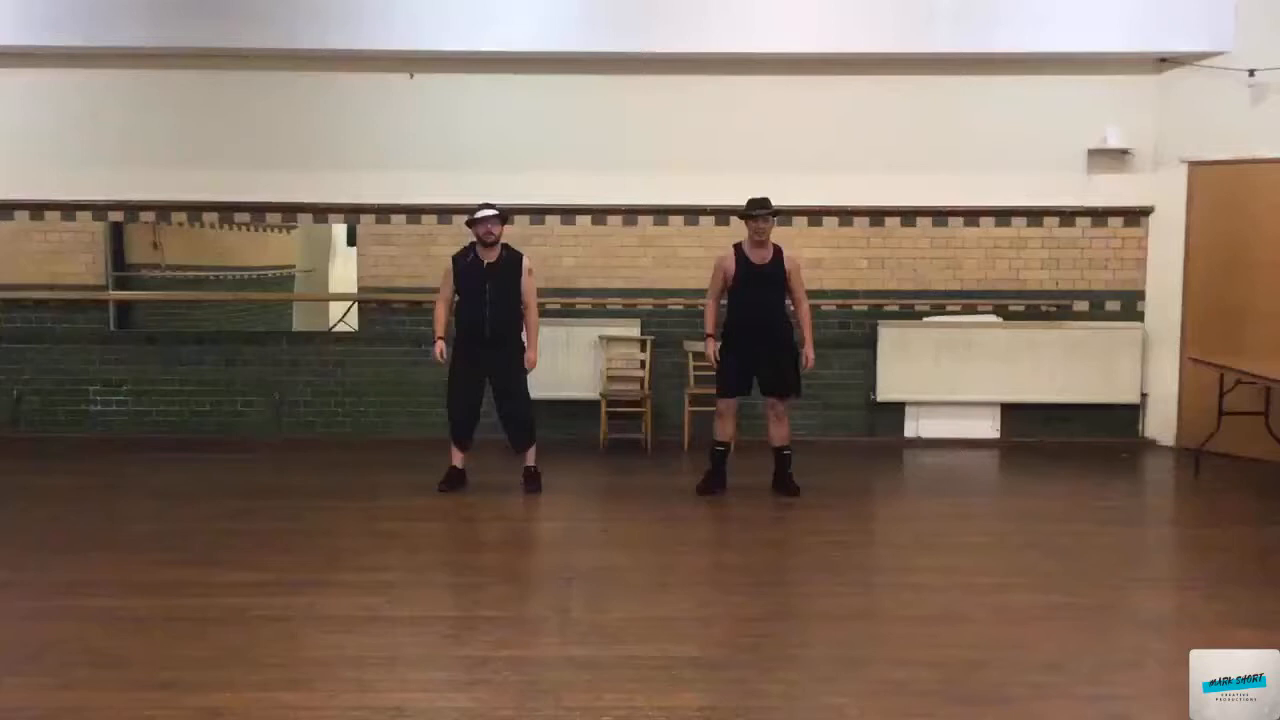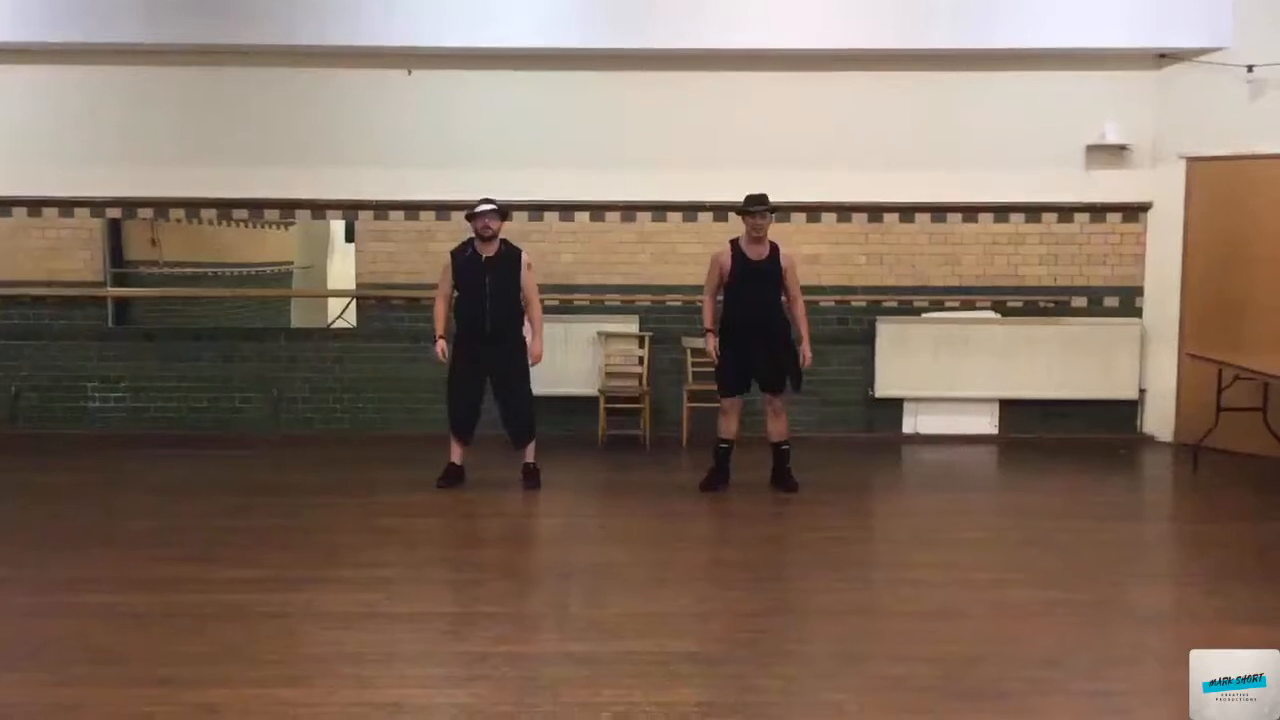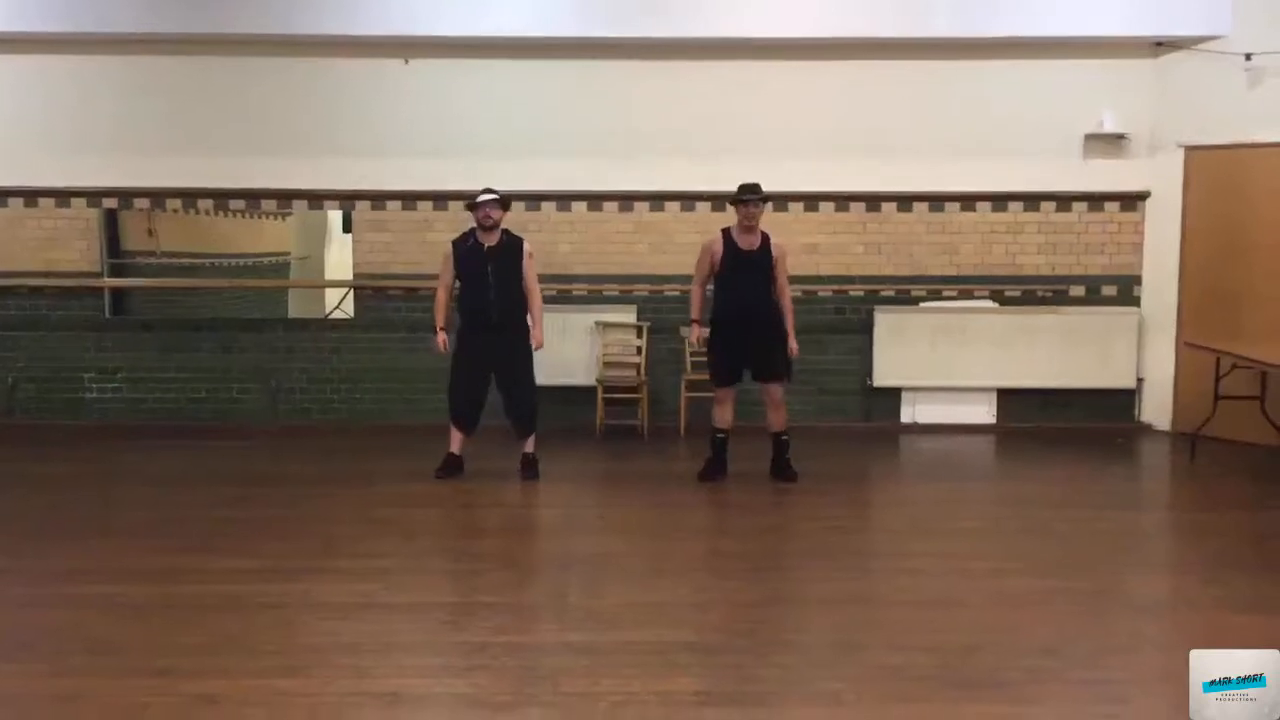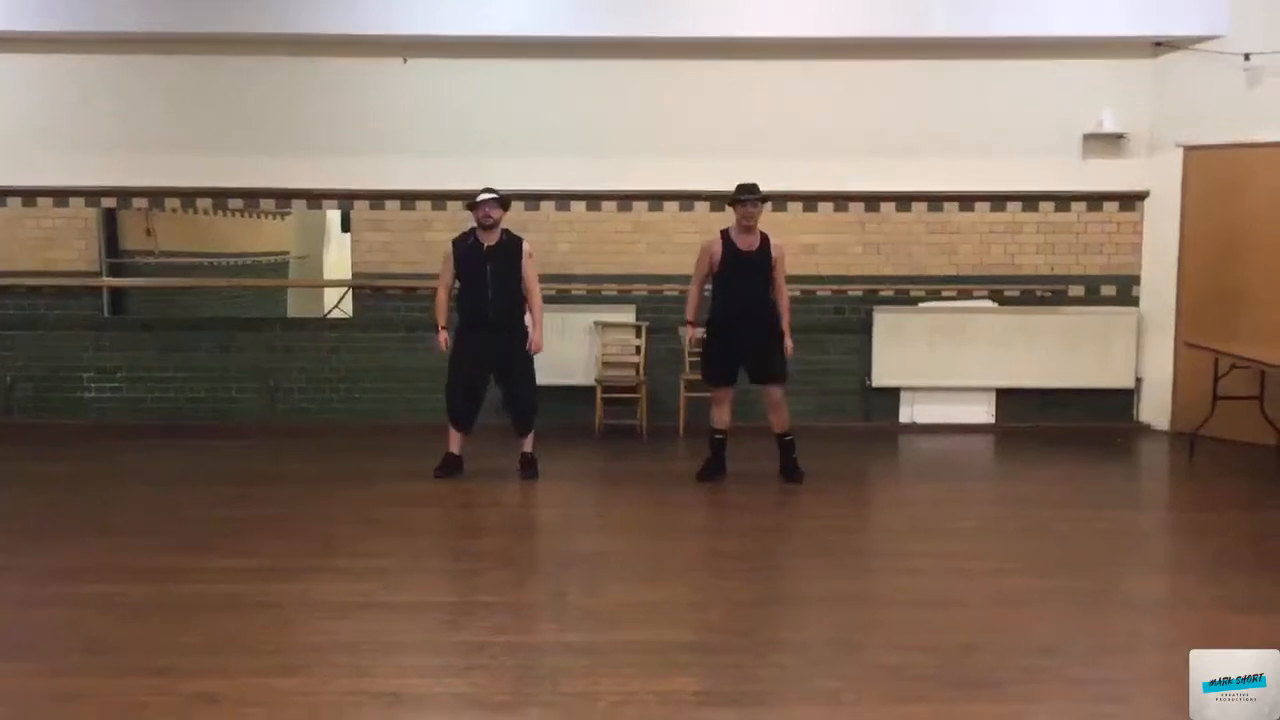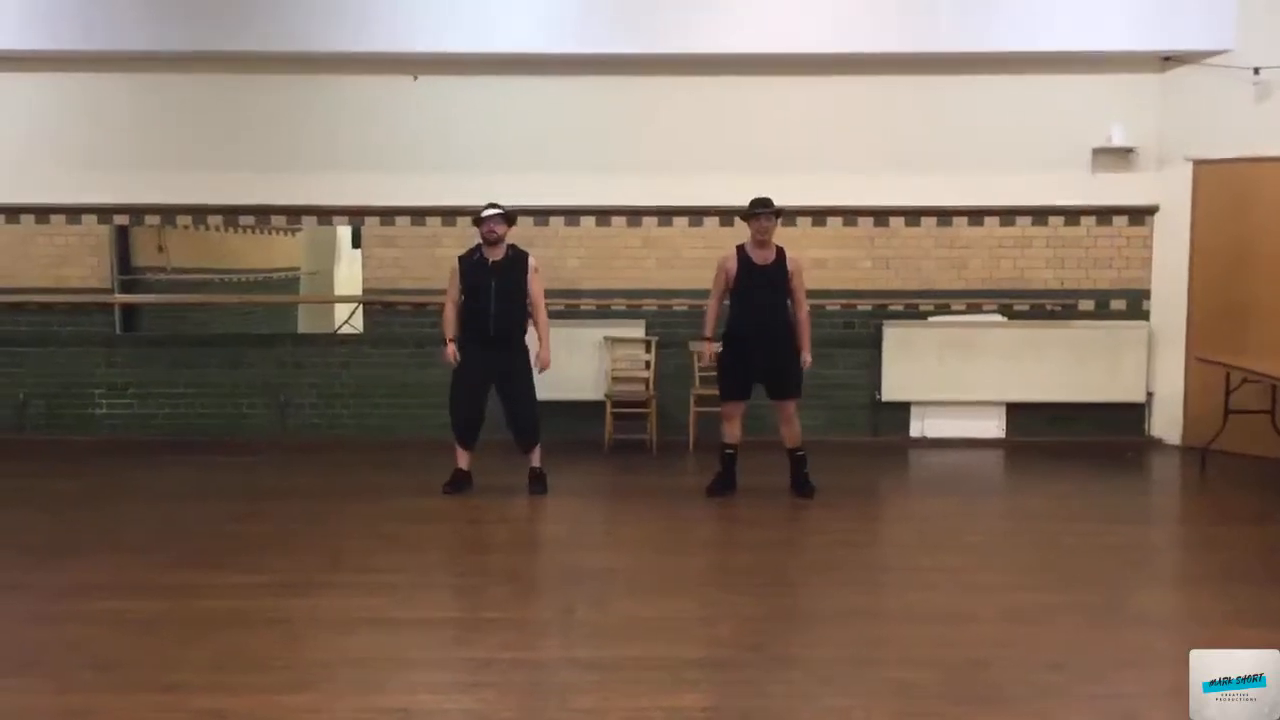
dt=0.2s
person 1, frame 1
left shoulder: (786, 261)
right shoulder: (728, 260)
left elbow: (800, 303)
right elbow: (712, 300)
left wrist: (808, 343)
right wrist: (710, 337)
left hip: (777, 344)
right hip: (736, 343)
left knee: (778, 408)
right knee: (725, 407)
left ankle: (782, 474)
right ankle: (717, 473)
person 1, frame 2
left shoulder: (782, 258)
right shoulder: (724, 256)
left elbow: (795, 300)
right elbow: (709, 296)
left wrist: (804, 341)
right wrist: (709, 332)
left hip: (774, 340)
right hip: (734, 340)
left knee: (776, 404)
right knee: (729, 404)
left ankle: (781, 470)
right ankle: (720, 470)
person 1, frame 3
left shoulder: (774, 248)
right shoulder: (716, 245)
left elbow: (783, 291)
right elbow: (699, 284)
left wrist: (790, 333)
right wrist: (695, 322)
left hip: (766, 329)
right hip: (726, 329)
left knee: (775, 393)
right knee: (723, 394)
left ankle: (781, 461)
right ankle: (718, 460)
person 1, frame 4
left shoulder: (772, 248)
right shoulder: (715, 245)
left elbow: (780, 292)
right elbow: (696, 285)
left wrist: (786, 334)
right wrist: (690, 322)
left hip: (763, 331)
right hip: (723, 330)
left knee: (775, 395)
right knee: (720, 394)
left ankle: (788, 460)
right ankle: (716, 460)
person 1, frame 5
left shoulder: (788, 262)
right shoulder: (730, 260)
left elbow: (800, 305)
right elbow: (715, 301)
left wrist: (805, 347)
right wrist: (708, 339)
left hip: (779, 345)
right hip: (738, 345)
left knee: (787, 409)
right knee: (731, 409)
left ankle: (799, 475)
right ankle: (727, 475)
person 2, frame 1
left shoulder: (520, 263)
right shoulder: (458, 263)
left elbow: (530, 307)
right elbow: (444, 302)
left wrist: (532, 346)
right wrist: (439, 337)
left hip: (508, 350)
right hip: (467, 350)
left knee: (517, 409)
right knee: (461, 410)
left ankle: (531, 470)
right ankle: (457, 470)
person 2, frame 2
left shoulder: (519, 258)
right shoulder: (456, 258)
left elbow: (531, 301)
right elbow: (443, 299)
left wrist: (536, 339)
right wrist: (440, 337)
left hip: (509, 345)
right hip: (468, 345)
left knee: (518, 405)
right knee: (461, 405)
left ankle: (530, 466)
right ankle: (455, 466)
person 2, frame 3
left shoulder: (520, 248)
right shoulder: (457, 249)
left elbow: (532, 290)
right elbow: (444, 290)
left wrist: (537, 326)
right wrist: (440, 328)
left hip: (513, 335)
right hip: (472, 336)
left knee: (522, 396)
right knee: (463, 395)
left ankle: (529, 457)
right ankle: (454, 457)
person 2, frame 4
left shoulder: (520, 247)
right shoulder: (457, 248)
left elbow: (532, 290)
right elbow: (444, 289)
left wrist: (537, 329)
right wrist: (442, 327)
left hip: (512, 335)
right hip: (471, 335)
left knee: (522, 395)
right knee: (460, 394)
left ankle: (527, 456)
right ankle: (453, 456)
person 2, frame 5
left shoulder: (525, 263)
right shoulder: (463, 263)
left elbow: (538, 306)
right elbow: (451, 305)
left wrist: (544, 346)
right wrist: (450, 340)
left hip: (512, 350)
right hip: (472, 350)
left knee: (523, 410)
right knee: (464, 410)
left ankle: (536, 471)
right ankle: (462, 472)
